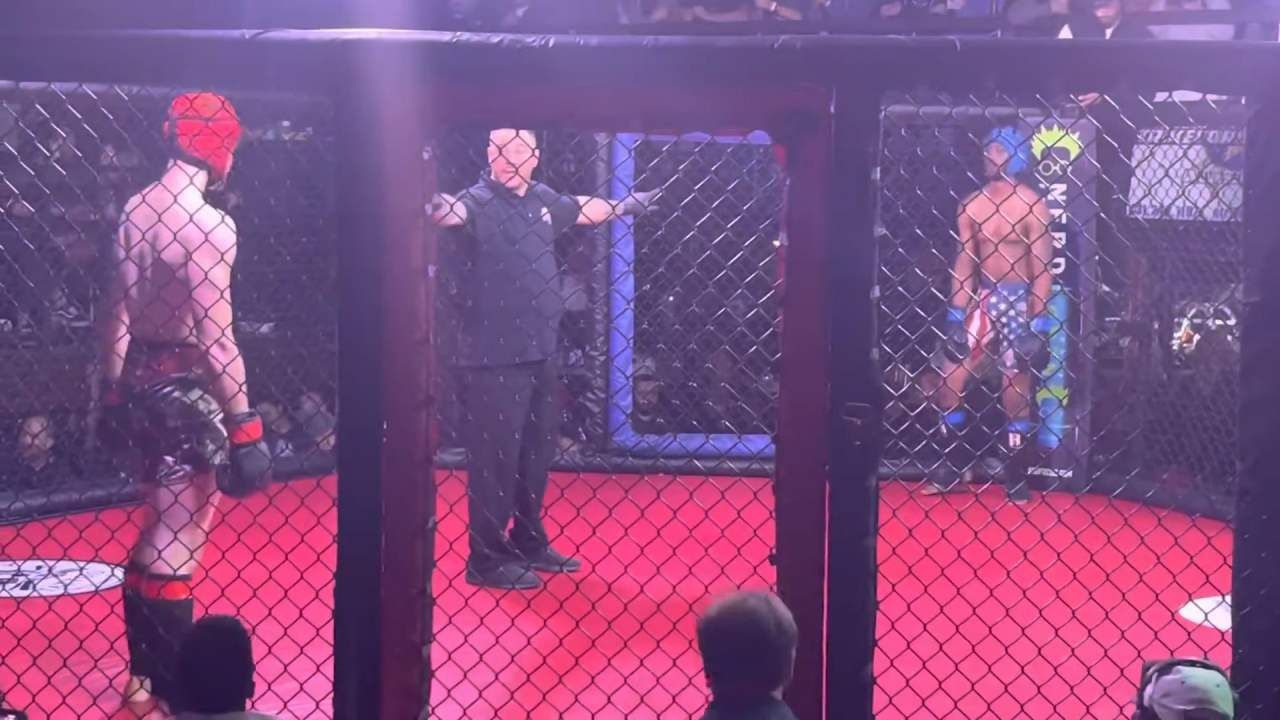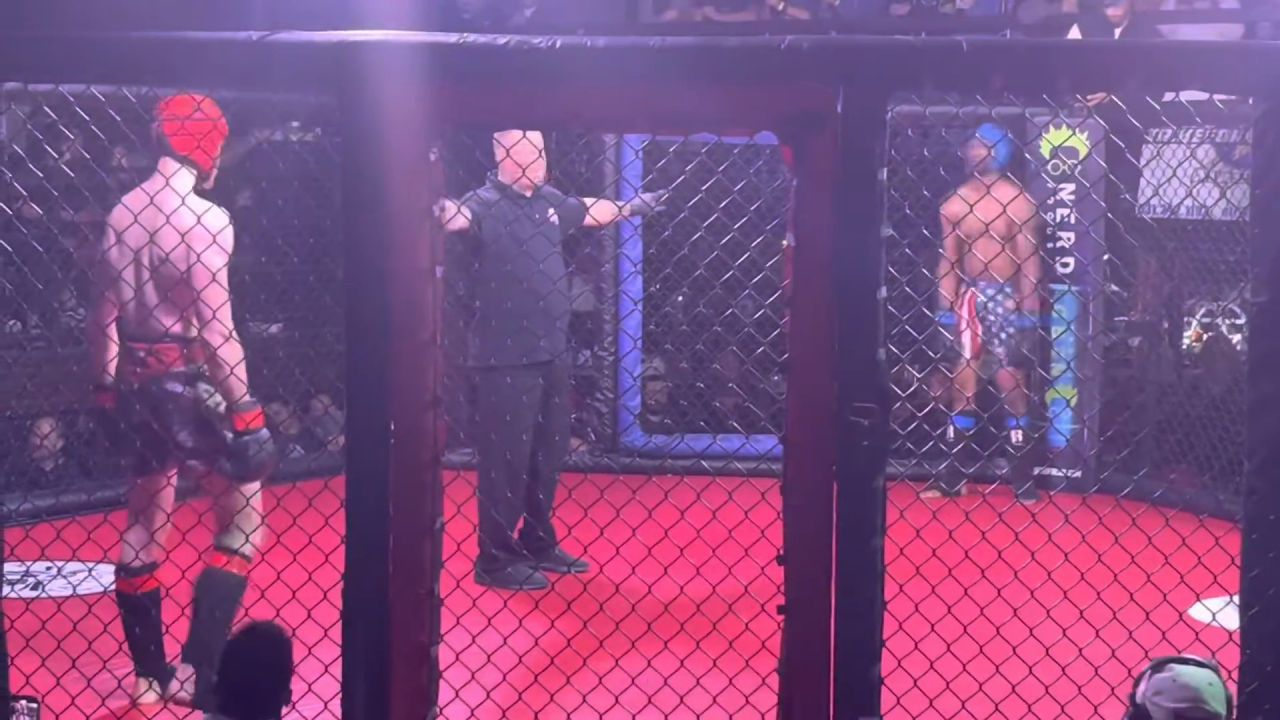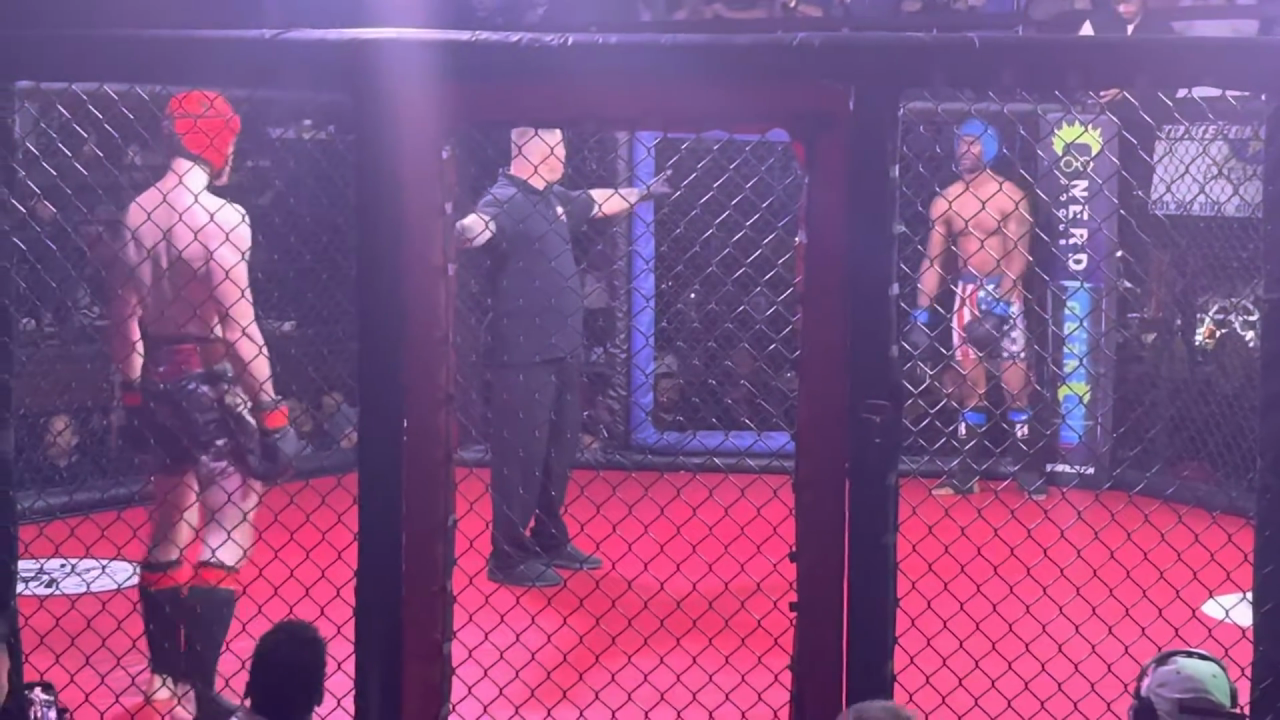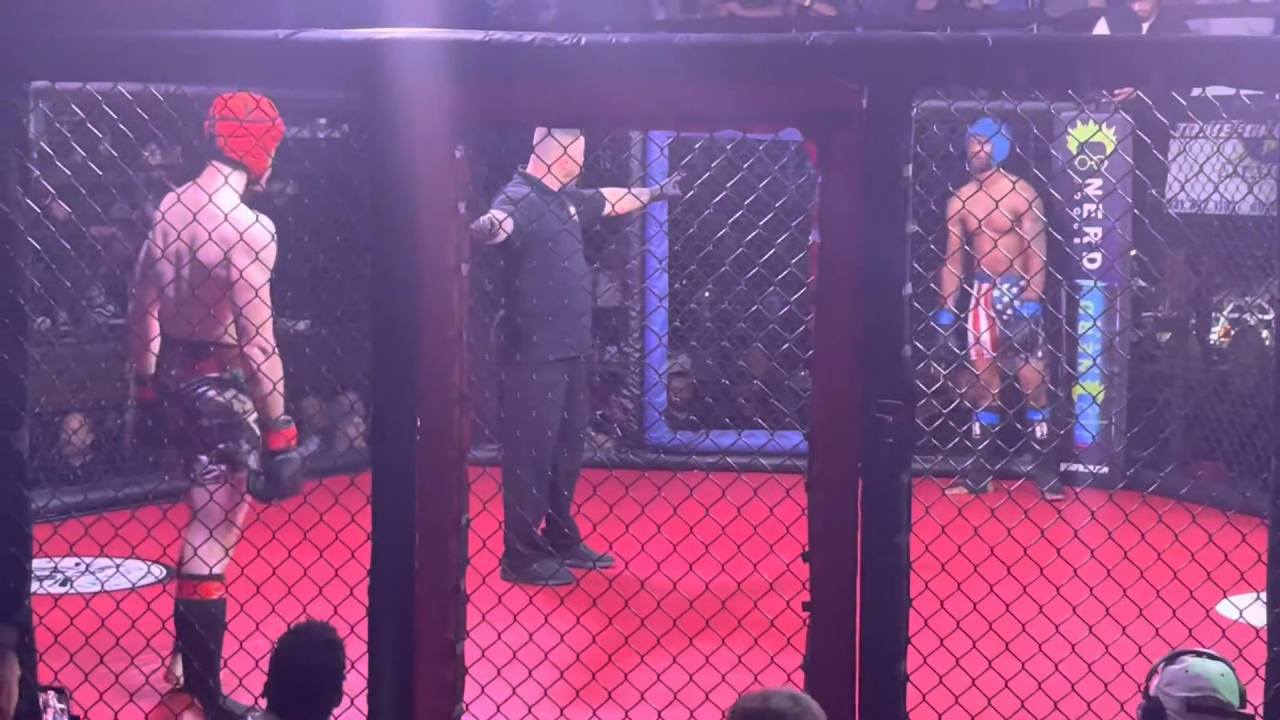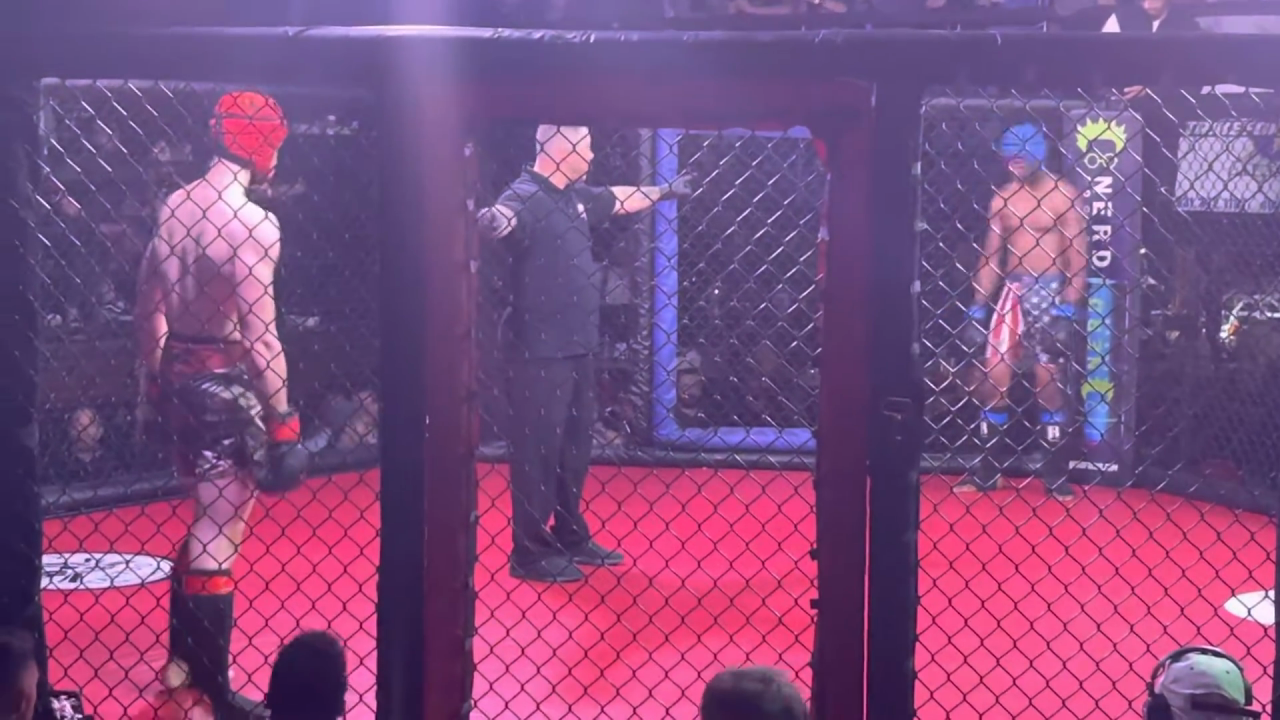
dt=0.4s
person 1, frame 1
left shoulder: (135, 209)
right shoulder: (208, 223)
left elbow: (115, 315)
right elbow: (216, 339)
left wrist: (113, 393)
right wrist: (245, 427)
left hip: (139, 382)
right hip: (185, 386)
left knee: (156, 529)
right knee: (180, 542)
person 1, frame 2
left shoulder: (121, 211)
right shoulder: (206, 219)
left elbow: (102, 318)
right elbow: (217, 333)
left wrist: (108, 395)
right wrist: (247, 416)
left hip: (133, 381)
right hip: (186, 381)
left knee: (143, 530)
right knee: (243, 520)
left ankle: (150, 676)
right ankle: (196, 669)
person 1, frame 3
left shoulder: (138, 211)
right shoulder: (223, 218)
left elbow: (122, 316)
right elbow: (240, 331)
left wrist: (133, 395)
right wrist: (271, 414)
left hip: (159, 380)
right hip: (209, 383)
left knee: (168, 530)
right knee: (225, 535)
person 1, frame 4
left shoulder: (170, 206)
right shoulder: (248, 227)
left elbow: (142, 307)
right elbow: (257, 344)
left wrist: (145, 388)
right wrist: (279, 435)
left hip: (174, 378)
right hip: (219, 384)
left knee: (206, 529)
right knee: (212, 542)
left ankle: (187, 659)
person 1, frame 5
left shoulder: (175, 205)
right shoulder: (251, 221)
left elbow: (149, 305)
right elbow: (258, 338)
left wrist: (155, 382)
right wrist: (283, 427)
left hip: (178, 375)
right hip: (223, 382)
left knee: (208, 522)
right knee: (218, 539)
left ankle: (183, 659)
person 2, frame 1
left shoulder: (544, 198)
right shoulder: (479, 200)
left elbow: (581, 208)
right elbow: (453, 212)
left wrist: (624, 206)
right wrist: (436, 207)
left hip: (542, 351)
right hip: (496, 356)
left knee: (538, 451)
right knee: (497, 456)
left ankle: (529, 543)
right ankle: (487, 558)
person 2, frame 2
left shoulder: (549, 200)
right shoulder: (486, 203)
left elbow: (588, 211)
right elbow: (458, 217)
left wrist: (632, 207)
right wrist: (438, 211)
left hip: (552, 352)
right hip: (507, 357)
left knee: (549, 450)
right knee: (507, 457)
left ankle: (538, 543)
right ankle: (496, 558)
person 2, frame 3
left shoulder: (554, 198)
right shoulder: (503, 200)
left elbow: (595, 203)
right elbow: (481, 224)
left wrist: (642, 193)
right wrist: (465, 231)
left hip: (562, 349)
right hip: (522, 354)
left knee: (560, 448)
right knee: (521, 453)
left ankle: (550, 540)
right ankle: (509, 555)
person 2, frame 4
left shoulder: (566, 197)
right shoulder: (519, 198)
left elbow: (607, 201)
right elbow: (500, 220)
left wrist: (654, 193)
right wrist: (486, 227)
left hip: (570, 349)
right hip: (533, 354)
left knee: (566, 449)
right knee: (531, 452)
left ankle: (561, 540)
right ankle: (522, 554)
person 2, frame 5
left shoulder: (576, 196)
right shoulder: (525, 195)
left elbow: (618, 199)
right elbow: (504, 216)
left wrist: (664, 191)
right wrist: (490, 221)
left hip: (577, 346)
right hip: (540, 351)
left knee: (575, 446)
right knee: (539, 450)
left ankle: (571, 537)
right ankle: (531, 551)
person 3, frame 1
left shoulder: (1031, 205)
right shoulder: (970, 206)
left elbow: (1043, 269)
right elbow: (963, 264)
left wrist: (1039, 325)
right wrist: (956, 317)
left hip: (1018, 302)
right hip: (982, 301)
left knee: (1015, 396)
right knee: (949, 385)
left ankle: (1016, 480)
right ankle: (954, 467)
person 3, frame 2
left shoulder: (1017, 200)
right shoulder: (952, 203)
left elbow: (1029, 264)
right elbow: (948, 262)
left wrist: (1029, 320)
right wrist: (945, 315)
left hip: (1006, 298)
right hip: (967, 297)
left knee: (1011, 389)
right knee: (962, 388)
left ankle: (1021, 476)
right ankle: (953, 475)
person 3, frame 3
left shoulder: (1011, 196)
right shoulder: (944, 201)
left elbow: (1019, 257)
right elbow: (933, 260)
left wrist: (998, 308)
right wrist: (921, 314)
left hip: (1004, 295)
right hip: (966, 294)
left knee: (1016, 384)
right knee: (971, 385)
left ankle: (1026, 469)
right ankle: (966, 471)
person 3, frame 4
left shoulder: (1023, 194)
right shoulder: (960, 200)
left elbow: (1038, 254)
right elbow: (953, 260)
left wrist: (1030, 307)
right wrist: (945, 315)
left hip: (1019, 292)
right hip: (982, 293)
left knee: (1033, 381)
right knee: (984, 383)
left ankle: (1045, 470)
right ankle: (980, 470)
person 3, frame 5
left shoulder: (1065, 196)
right shoulder: (1002, 199)
left elbow: (1077, 258)
right elbow: (990, 257)
left wrist: (1068, 312)
right wrist: (977, 311)
left hip: (1050, 292)
right hip: (1012, 291)
left knee: (1051, 383)
right knee: (993, 379)
left ankle: (1055, 473)
right ankle: (987, 469)
